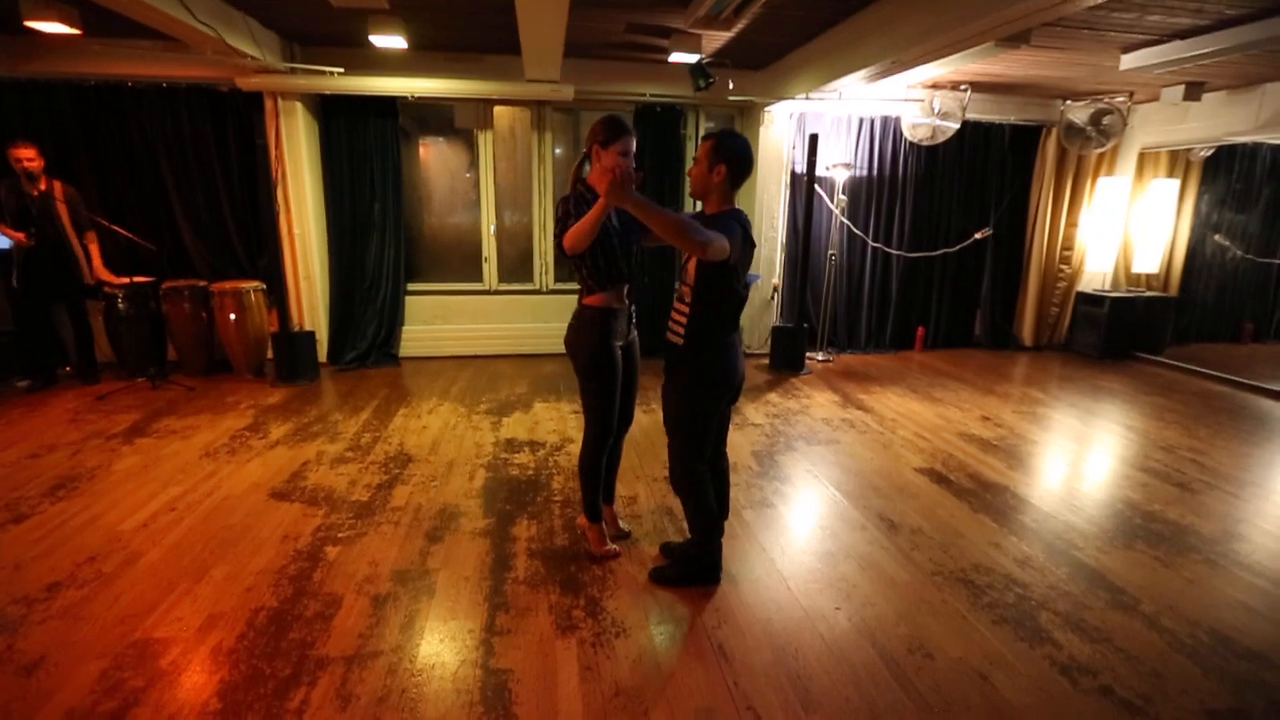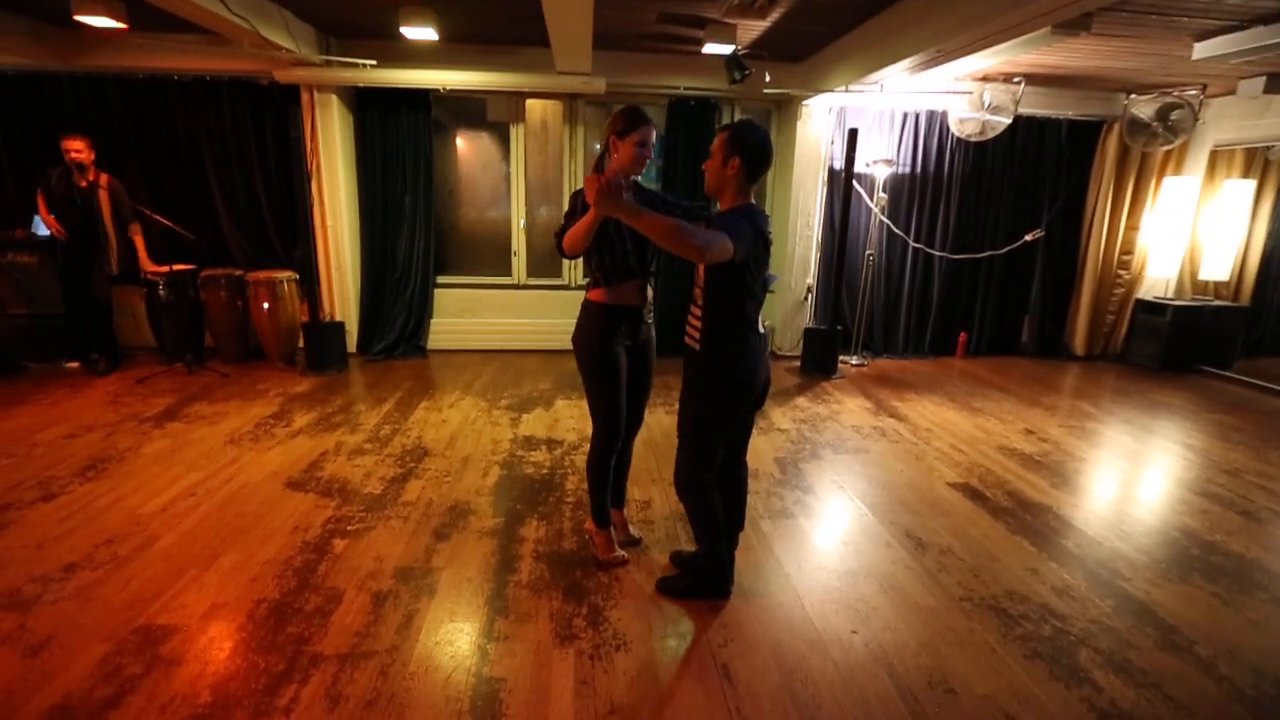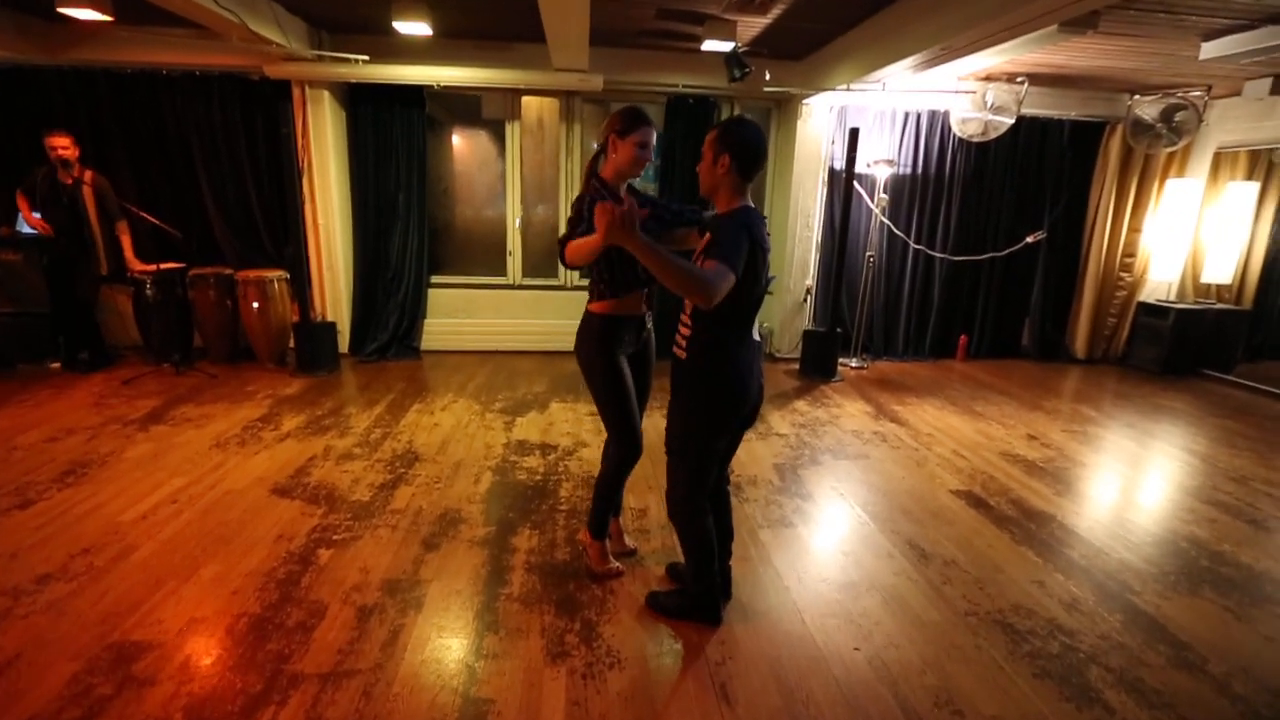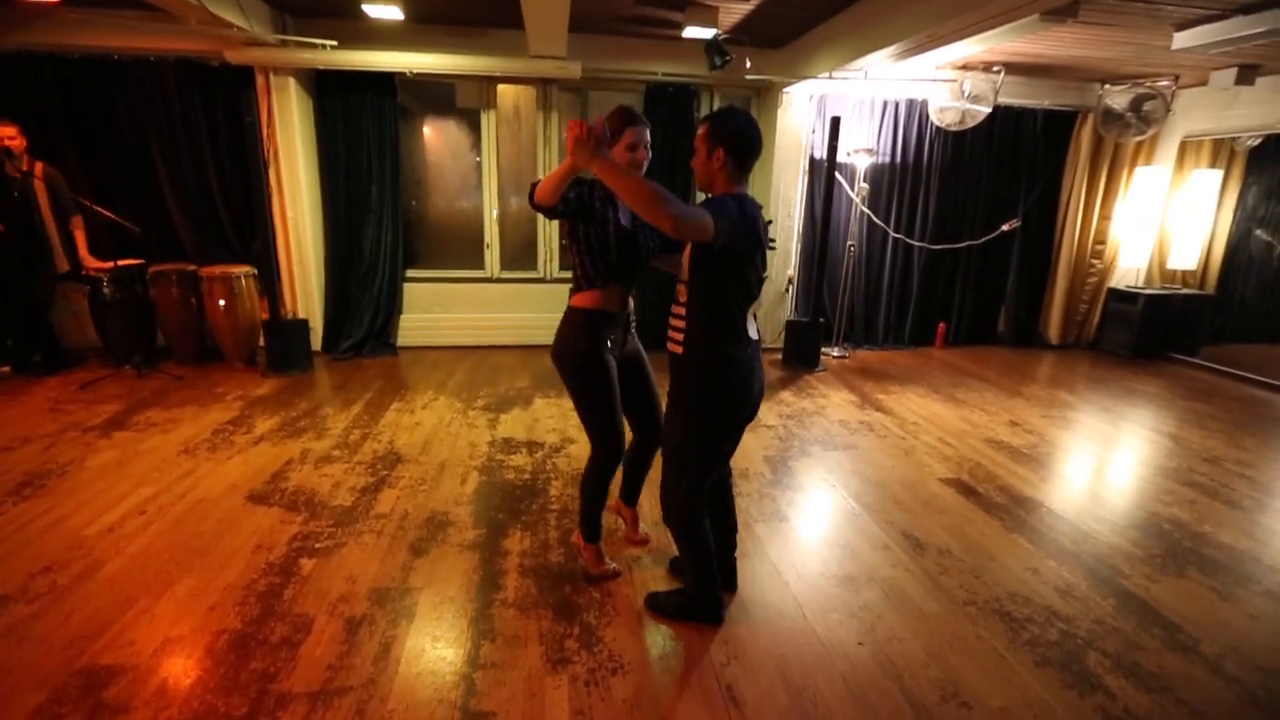
dt=0.7s
person 1, frame 1
left shoulder: (732, 229)
right shoulder: (710, 220)
left elbow: (700, 245)
right elbow: (678, 232)
left wrist: (629, 201)
left hip: (701, 367)
right hip: (712, 362)
left knee: (688, 468)
right knee: (710, 459)
left ankle: (703, 562)
right ankle: (705, 546)
person 1, frame 2
left shoulder: (740, 225)
right shoulder: (743, 220)
left elbow: (696, 245)
right elbow: (700, 241)
left wrist: (619, 208)
left hip: (721, 372)
right hip: (741, 366)
left knee: (694, 476)
right knee: (728, 467)
left ankle: (713, 574)
right ankle: (719, 559)
person 1, frame 3
left shoulder: (734, 229)
right shoulder: (743, 223)
left elbow: (705, 292)
right elbow: (705, 276)
left wrist: (630, 241)
left hip: (711, 383)
right hip: (734, 378)
left knee: (687, 496)
right knee: (711, 483)
left ankle: (703, 597)
right ankle: (714, 575)
person 1, frame 4
left shoulder: (729, 212)
right shoulder: (741, 214)
left elbow: (673, 217)
right elbow: (688, 243)
left wrist: (596, 162)
left hip: (711, 381)
right hip: (733, 373)
left knee: (682, 494)
right knee: (712, 476)
left ankle: (703, 596)
right ankle: (719, 569)
person 2, frame 1
left shoulder: (620, 206)
right shoulder: (576, 202)
right elbow: (570, 245)
right wrist: (604, 200)
left hip: (625, 323)
right hip: (595, 328)
left knee: (621, 423)
right knee: (600, 429)
left ankle: (605, 506)
right ankle: (592, 521)
person 2, frame 2
left shoulder: (647, 198)
right shoulder: (589, 198)
left elbow: (698, 219)
right elbow: (568, 247)
right wrist: (598, 209)
left hip: (641, 321)
right hip: (602, 324)
left knee: (630, 427)
right knee: (608, 431)
left ankle: (615, 510)
right ankle: (599, 525)
person 2, frame 3
left shoulder: (638, 200)
right shoulder: (592, 202)
left elbow: (689, 224)
right elbow: (569, 253)
right wrist: (604, 236)
left hip: (640, 329)
right hip: (604, 335)
left knee: (625, 436)
right knee: (629, 443)
left ankle: (612, 520)
right ankle: (595, 534)
person 2, frame 4
right shoulder: (584, 197)
right elbow: (541, 199)
right wrist: (575, 160)
left hip: (623, 332)
right hip: (585, 334)
left knee: (652, 430)
right knee: (609, 444)
left ankle: (627, 504)
right ankle: (587, 538)
person 3, frame 1
left shoulder: (63, 192)
left elbow: (86, 229)
left wrist: (97, 264)
left hip: (67, 265)
right hip: (32, 267)
left knee: (79, 319)
right knee: (30, 320)
left ankle: (87, 369)
right ankle: (43, 371)
person 3, frame 2
left shoulder: (108, 184)
right shoulder: (57, 178)
left elbow: (130, 220)
right elbow: (41, 192)
left wrist: (142, 255)
right wrist: (46, 217)
left hip: (101, 253)
right hip: (70, 253)
left knee: (97, 299)
right knee: (76, 306)
left ankle: (107, 355)
right ankle: (84, 353)
person 3, frame 3
left shoulder: (94, 181)
right shoulder: (42, 178)
left elbow: (117, 218)
right elbow: (21, 194)
left wrist: (128, 255)
right wrist: (28, 216)
left hip: (87, 254)
right hip: (56, 255)
left knee: (82, 304)
right knee: (61, 308)
left ankle: (96, 355)
right ankle: (72, 354)
person 3, frame 4
left shoulder: (45, 174)
left elbow: (72, 213)
left wrist: (83, 253)
left hip: (43, 255)
left knee: (37, 307)
left ankle: (51, 359)
right ankle: (22, 359)
